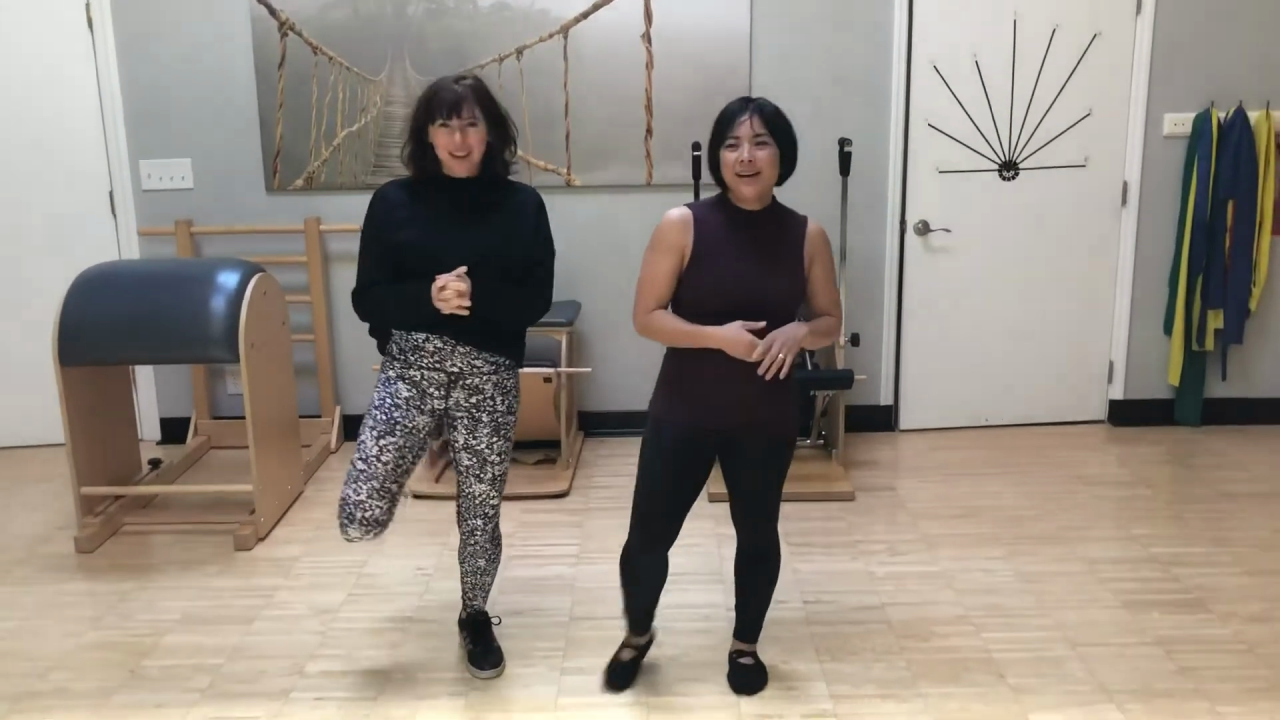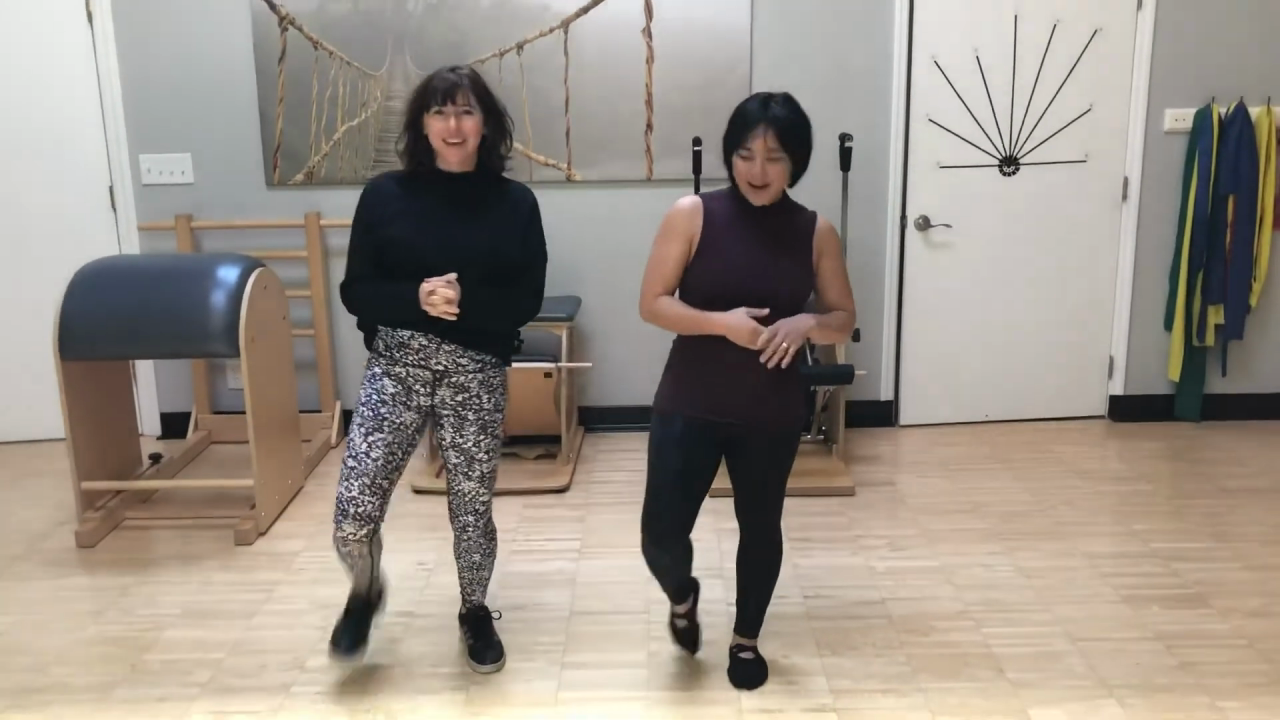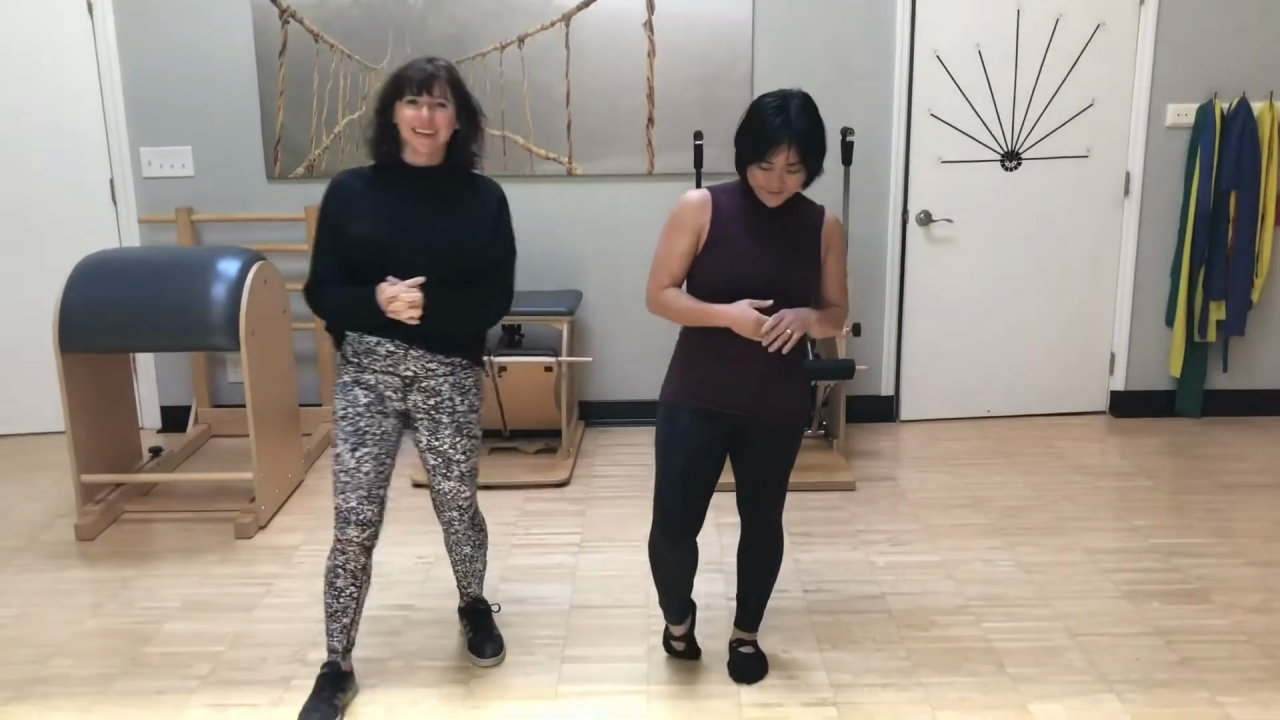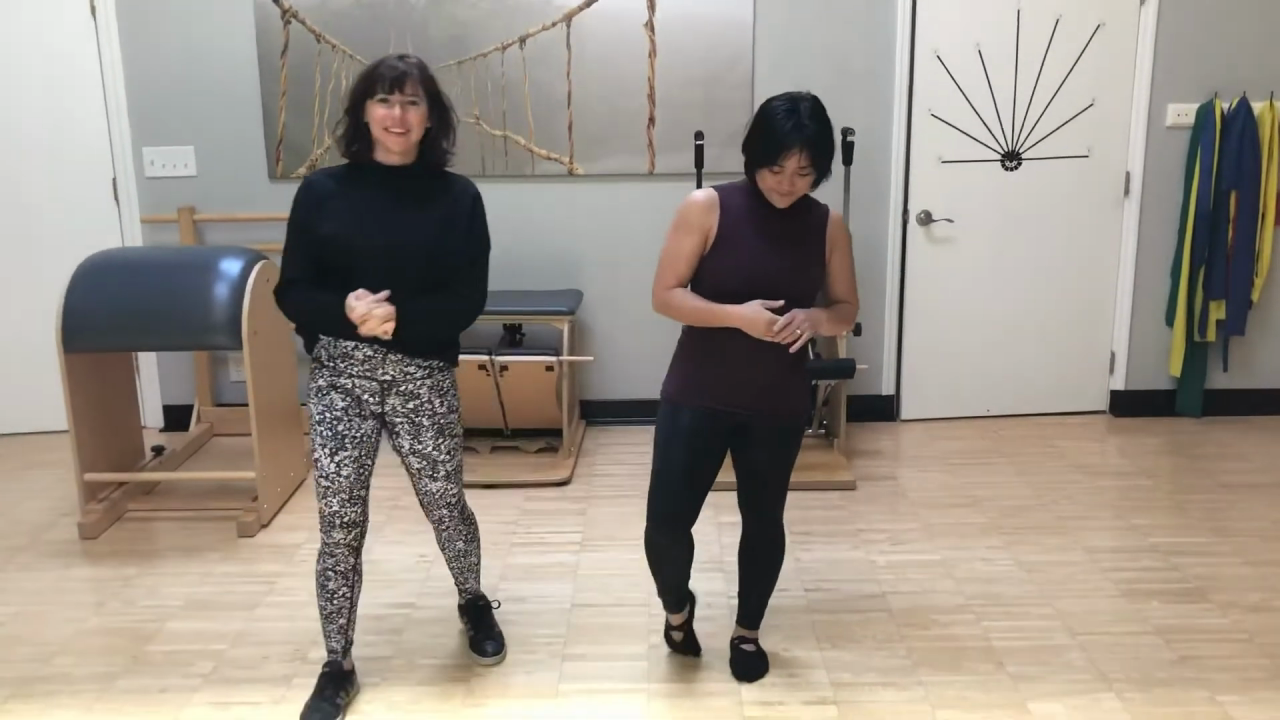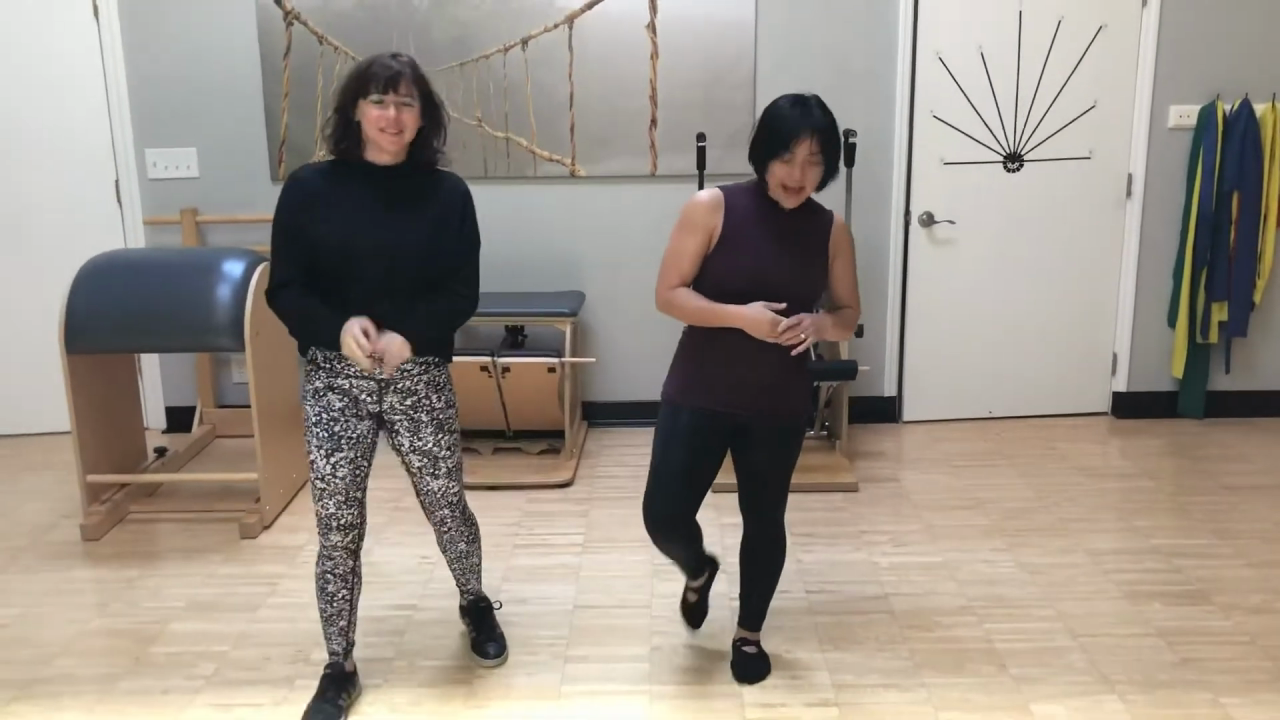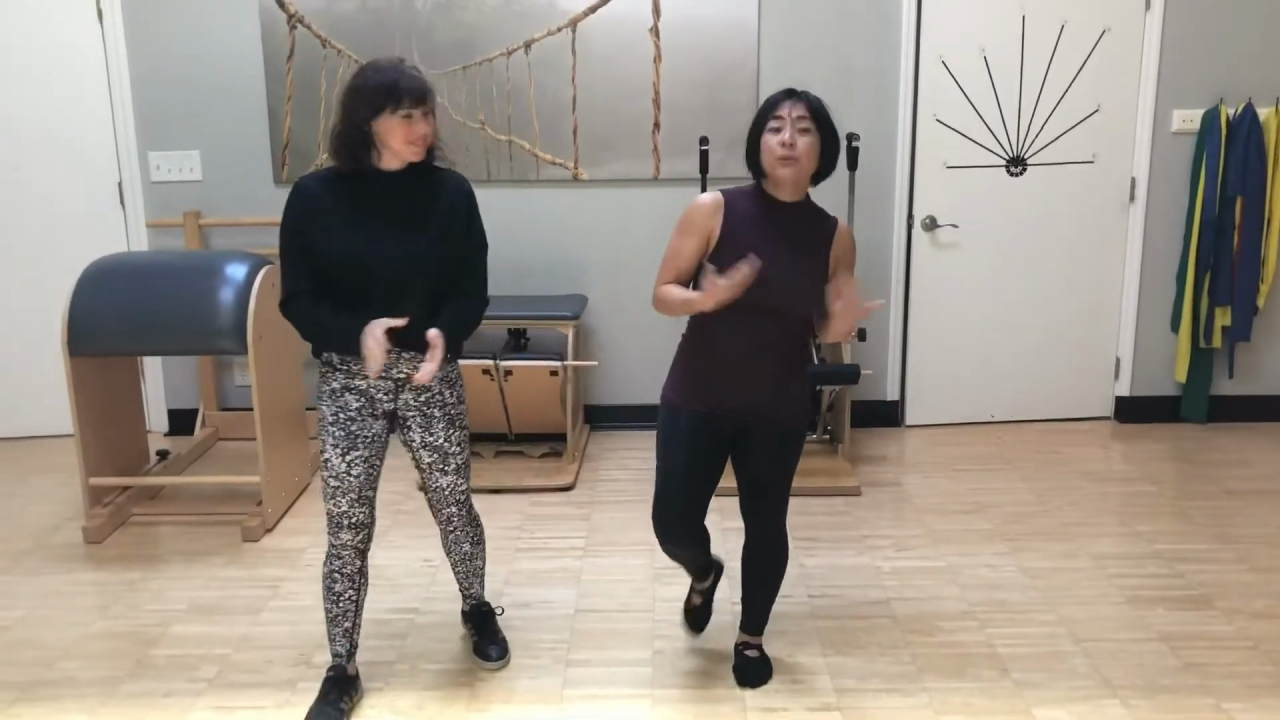
dt=0.2s
person 1, frame 1
left shoulder: (521, 205)
right shoulder: (394, 202)
left elbow: (536, 299)
right elbow: (367, 299)
left wrist: (477, 297)
right wrist: (429, 297)
left hip: (489, 374)
right hip: (410, 366)
left knee: (480, 513)
right knee: (358, 517)
left ankle: (475, 618)
right ankle: (390, 475)
person 1, frame 2
left shoulder: (514, 202)
right shoulder: (386, 195)
left elbow: (527, 301)
right elbow: (356, 292)
left wrist: (465, 300)
right wrist: (417, 298)
left hip: (476, 372)
right hip: (396, 365)
left knee: (472, 509)
right knee: (354, 514)
left ankle: (475, 613)
right ankle: (365, 593)
person 1, frame 3
left shoulder: (483, 199)
right shoulder: (351, 190)
left elbow: (496, 300)
right elbow: (320, 291)
left wrist: (427, 306)
right wrist: (376, 300)
left hip: (448, 375)
right hip: (366, 373)
left knee: (458, 507)
right knee: (354, 524)
left ankle: (474, 607)
right ankle: (337, 666)
person 1, frame 4
left shoulder: (456, 197)
right shoulder: (322, 190)
left elbow: (468, 300)
right elbow: (291, 291)
left wrist: (401, 317)
right wrist: (345, 310)
left hip: (424, 376)
right hip: (339, 376)
left knee: (446, 506)
right knee: (340, 527)
left ankle: (473, 602)
right ankle: (337, 666)
person 1, frame 5
left shoulder: (446, 194)
right shoulder: (309, 188)
left elbow: (461, 296)
right elbow: (284, 291)
left wrist: (409, 335)
right wrist: (339, 329)
left hip: (420, 376)
right hip: (333, 379)
left knee: (447, 506)
right knee: (338, 528)
left ankle: (475, 603)
person 1, frame 6
left shoulder: (450, 193)
right shoulder: (316, 196)
left elbow: (472, 292)
right elbow: (298, 300)
left wrist: (444, 334)
right wrist: (356, 333)
left hip: (430, 376)
right hip: (348, 381)
left knee: (454, 506)
right knee: (348, 528)
left ankle: (476, 608)
person 2, frame 1
left shoulder: (806, 235)
right shoulder: (682, 225)
left elbow: (830, 320)
right elbow: (646, 316)
left wrist: (798, 333)
right wrist: (718, 336)
left hip: (766, 418)
right hip: (682, 413)
left knee: (757, 533)
right knee: (649, 533)
left ankle: (745, 645)
right ankle: (636, 636)
person 2, frame 2
left shoulder: (815, 231)
right shoulder: (692, 214)
left elbow: (843, 318)
right elbow: (652, 303)
left wrist: (805, 324)
right wrist: (721, 322)
left hip: (772, 411)
right hip: (689, 404)
left knee: (761, 527)
right knee: (662, 530)
left ankle: (745, 639)
right ankle: (683, 597)
person 2, frame 3
left shoulder: (822, 225)
right shoulder: (700, 207)
left elbow: (837, 315)
right elbow: (658, 295)
left wrist: (805, 318)
right wrist: (726, 314)
left hip: (777, 404)
right hip: (695, 397)
left knee: (762, 521)
right knee: (673, 525)
left ankle: (745, 634)
right ankle: (678, 614)
person 2, frame 4
left shoulder: (827, 225)
right shoulder: (707, 206)
left elbow: (847, 309)
right elbow: (665, 295)
left wrist: (815, 318)
right wrist: (737, 315)
left hip: (778, 403)
right hip: (697, 394)
left knee: (763, 519)
right knee: (667, 518)
left ankle: (747, 631)
right ankle: (677, 607)
person 2, frame 5
left shoulder: (831, 230)
right shoulder: (711, 207)
left elbow: (849, 313)
right elbow: (668, 294)
left wrist: (820, 324)
right wrist: (740, 316)
left hip: (779, 406)
right hip: (698, 394)
left knee: (764, 521)
right knee: (664, 513)
left ankle: (748, 633)
right ankle: (699, 570)
person 2, frame 6
left shoulder: (833, 234)
right shoulder: (712, 209)
left elbow: (833, 329)
right elbow: (662, 294)
left wrist: (841, 319)
right wrist: (702, 297)
left hip: (778, 410)
right hip: (697, 398)
left knee: (766, 525)
right knee: (672, 520)
left ankle: (750, 637)
right ankle: (703, 572)
